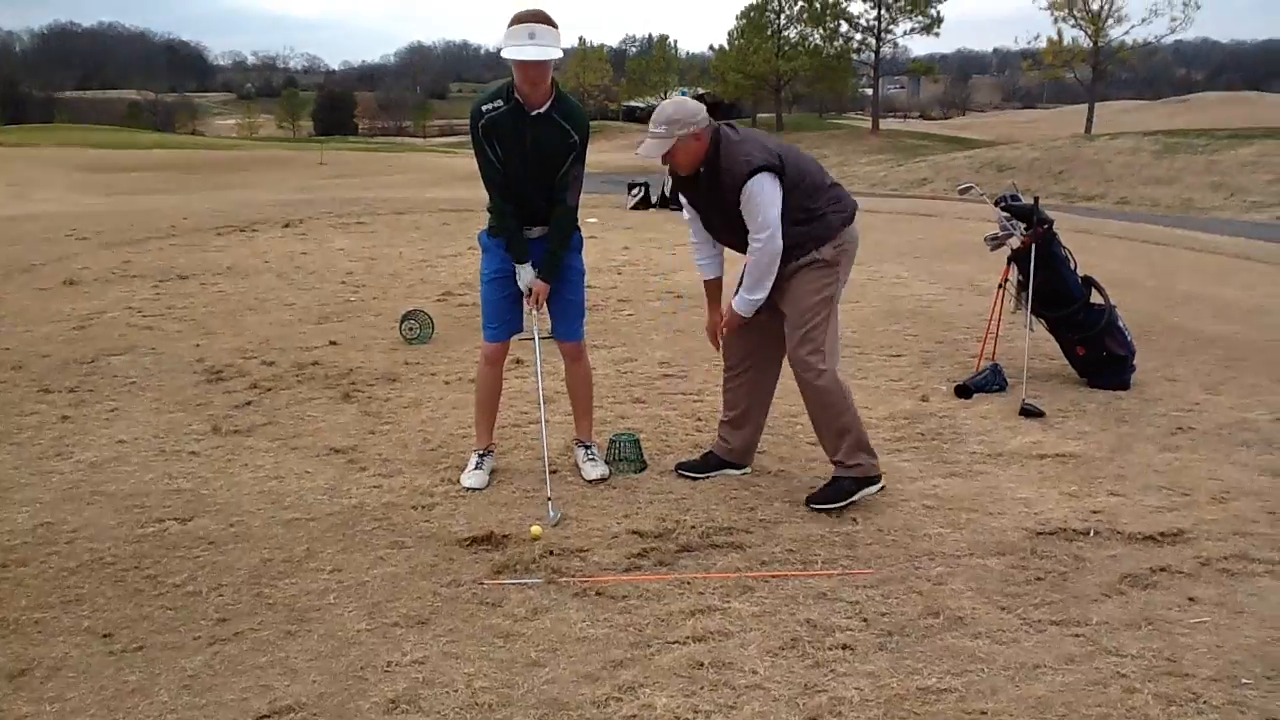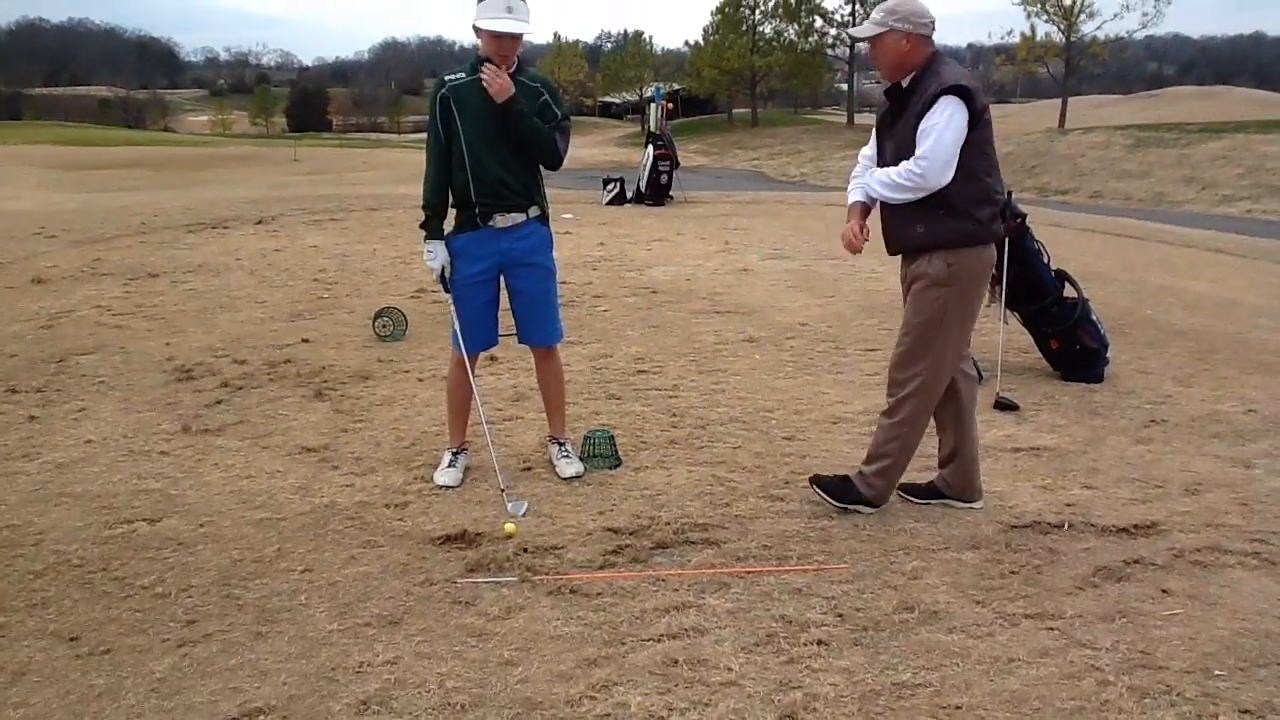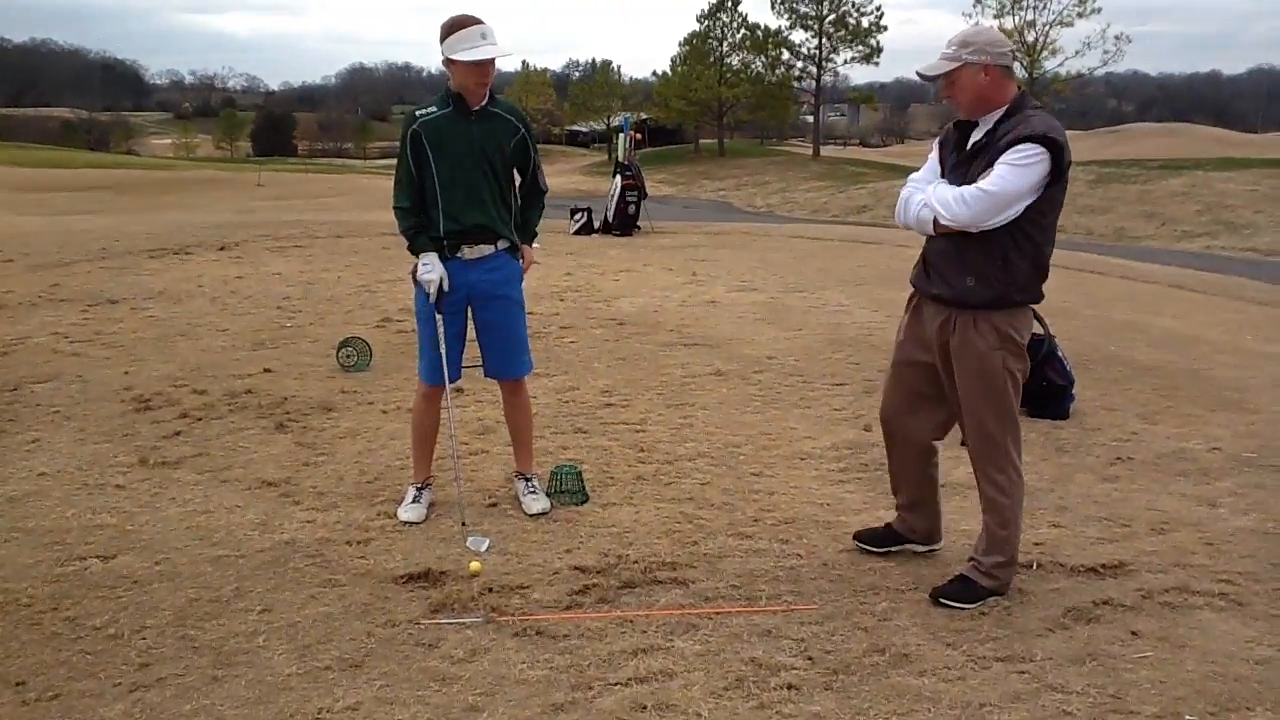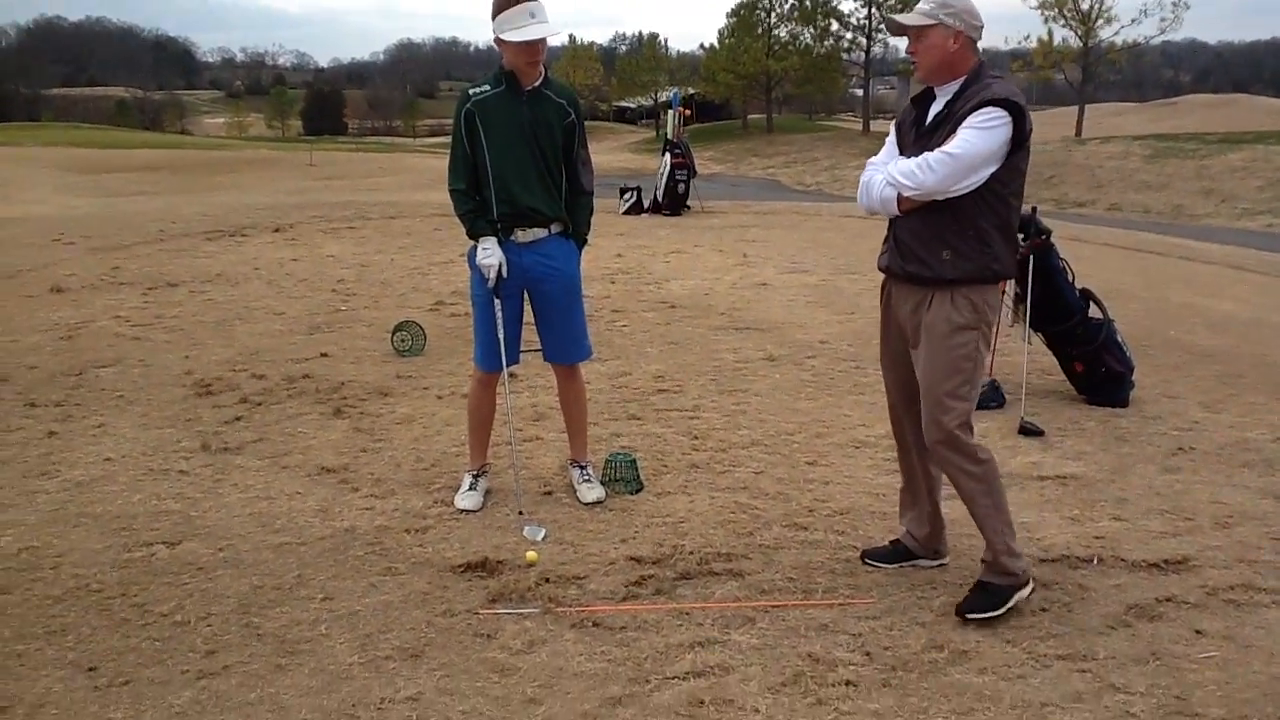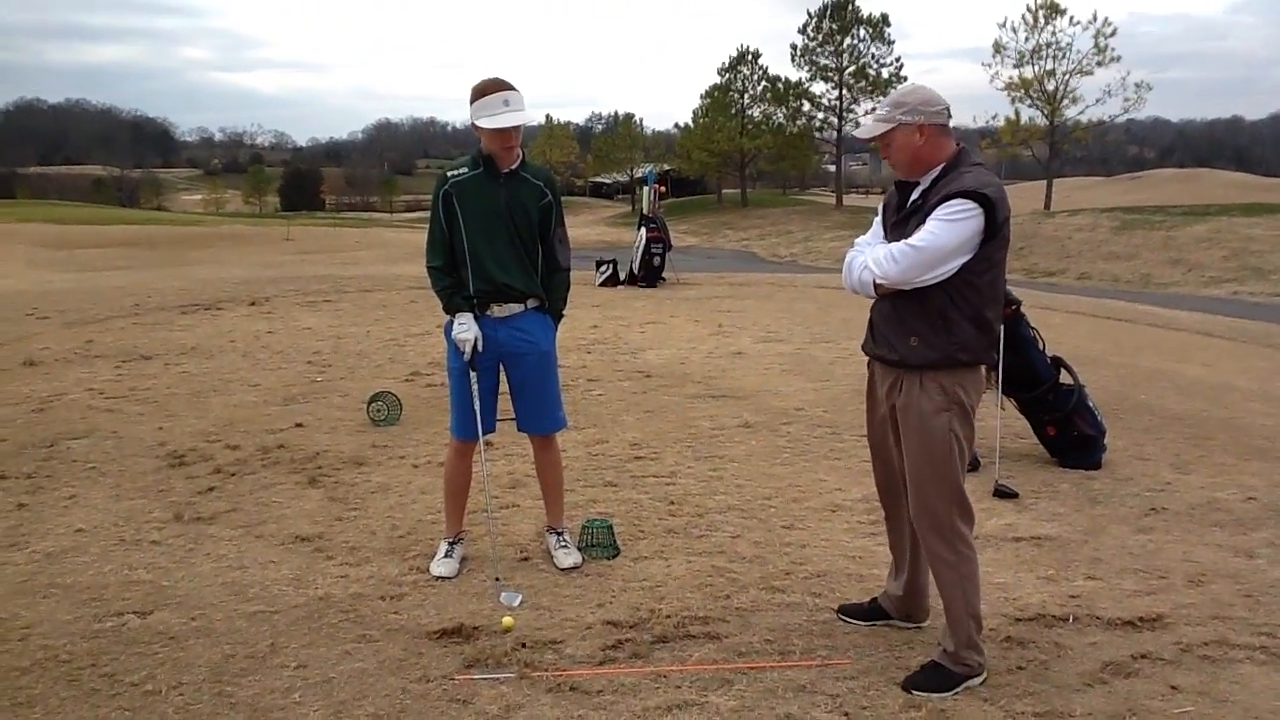
dt=1s
person 1, frame 1
left shoulder: (749, 168)
right shoulder: (688, 172)
left elbow: (767, 244)
right elbow: (704, 237)
left wrist: (742, 306)
right wrist: (715, 307)
left hip: (821, 247)
right hip: (777, 250)
left knee: (808, 357)
right knee: (743, 346)
left ankle: (858, 467)
right ankle: (733, 450)
person 1, frame 2
left shoulder: (949, 94)
right shoulder: (902, 96)
left elbow: (927, 173)
right elbow: (870, 162)
left wrist: (870, 184)
right wrist: (857, 208)
left hip: (955, 256)
right hip: (928, 253)
left knee: (915, 372)
right knee: (947, 368)
left ankle: (872, 484)
right ankle: (959, 481)
person 1, frame 3
left shoulder: (1036, 142)
right shoulder: (958, 134)
left elbow: (968, 207)
right elbow: (909, 205)
left wrist: (936, 199)
right wrist: (946, 213)
left hip: (990, 318)
right hip: (931, 303)
left knee: (991, 445)
right knee: (902, 417)
left ankle: (994, 567)
right ankle: (917, 524)
person 1, frame 4
left shoulder: (996, 108)
right shoulder: (915, 113)
left elbow: (929, 176)
right elbow: (870, 190)
left wrist: (899, 177)
right wrist: (913, 191)
left hip: (960, 293)
right hip: (901, 284)
left knee: (946, 428)
right knee: (908, 422)
left ankle: (1006, 565)
right ankle: (923, 536)
person 1, frame 5
left shoulder: (972, 196)
right shoulder: (904, 193)
left elbow: (895, 266)
right elbow: (856, 268)
left wrist: (880, 264)
right wrist: (888, 274)
left hip: (940, 376)
right hip: (888, 364)
left knee: (939, 510)
right knee: (898, 495)
left ankle: (964, 654)
right ankle: (904, 599)
person 2, frame 1
left shoulder: (573, 119)
right shoulder: (486, 113)
left elbow: (566, 200)
right elbow: (499, 193)
left wrist: (547, 272)
right wrist: (520, 262)
left hip: (559, 241)
right hip: (505, 241)
left knee: (573, 346)
right knee: (493, 348)
left ankle: (585, 443)
right ankle: (483, 450)
person 2, frame 2
left shoulder: (538, 89)
right shoulder: (451, 90)
left elbow: (554, 155)
right elbow: (437, 165)
left wrist: (513, 103)
right wrist: (433, 234)
left hip: (529, 232)
right hip: (471, 235)
left knee: (545, 345)
right knee: (465, 349)
left ankle: (559, 440)
right ankle: (456, 448)
person 2, frame 3
left shoulder: (510, 121)
right shoulder: (422, 124)
left elbow: (533, 184)
right elbow: (406, 200)
left wrist: (526, 239)
right wrist: (424, 253)
left hip: (499, 265)
right hip: (442, 267)
left knee: (513, 378)
right knee: (432, 383)
left ankle: (525, 475)
right ankle: (420, 482)
person 2, frame 4
left shoulder: (564, 104)
right shoulder: (475, 105)
left elbow: (580, 182)
right elbow: (461, 183)
left wrist: (574, 242)
right wrist: (483, 238)
left hip: (554, 247)
right hip: (496, 248)
left knee: (568, 360)
right knee: (488, 366)
left ankle: (579, 461)
right ankle: (476, 468)
person 2, frame 5
left shoulder: (541, 185)
right shoulder: (453, 185)
left elbow: (557, 260)
right elbow: (438, 260)
left wrist: (549, 319)
right wrist: (459, 314)
left hip: (529, 323)
right hip: (472, 324)
left knee: (544, 433)
right knee: (463, 438)
left ankle: (557, 530)
right ankle: (452, 538)
